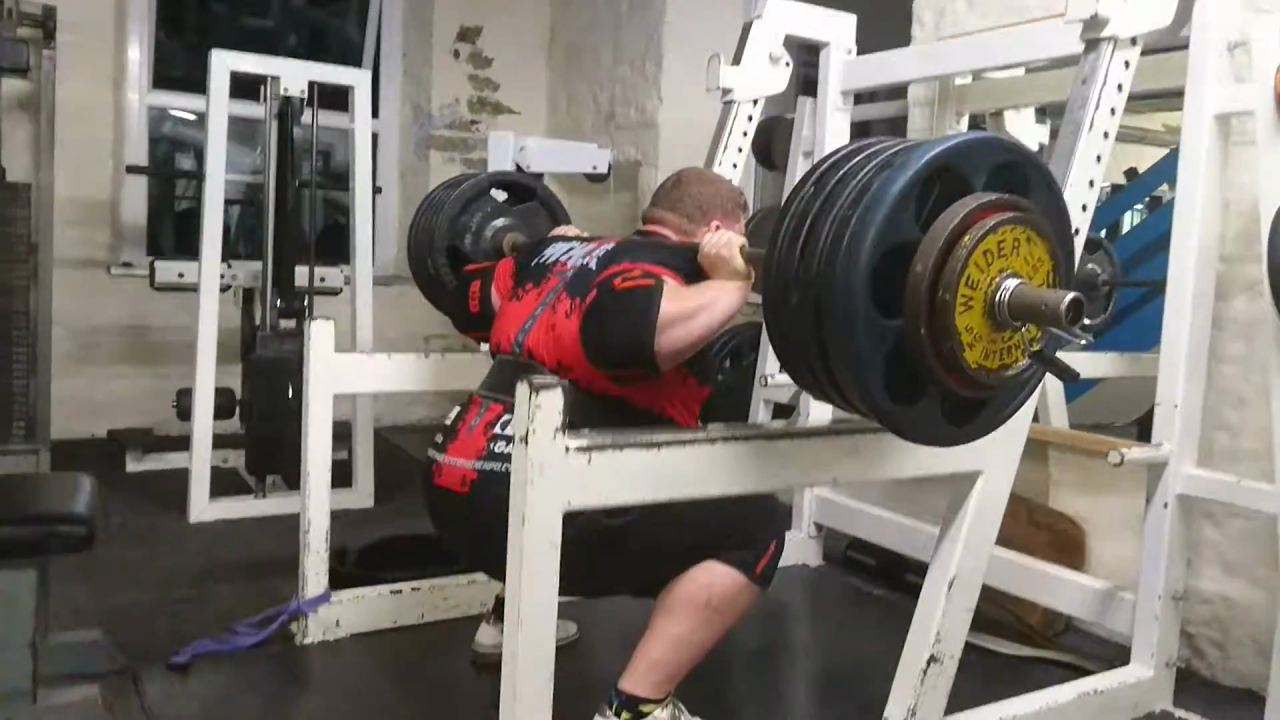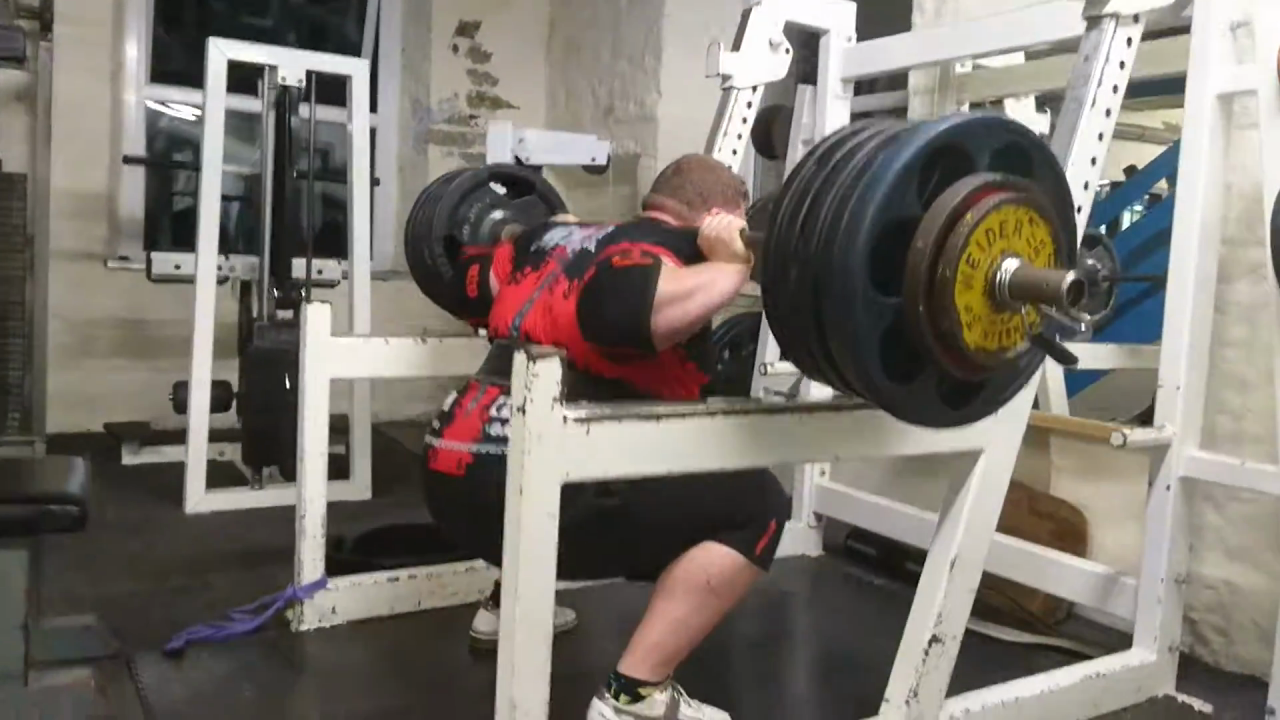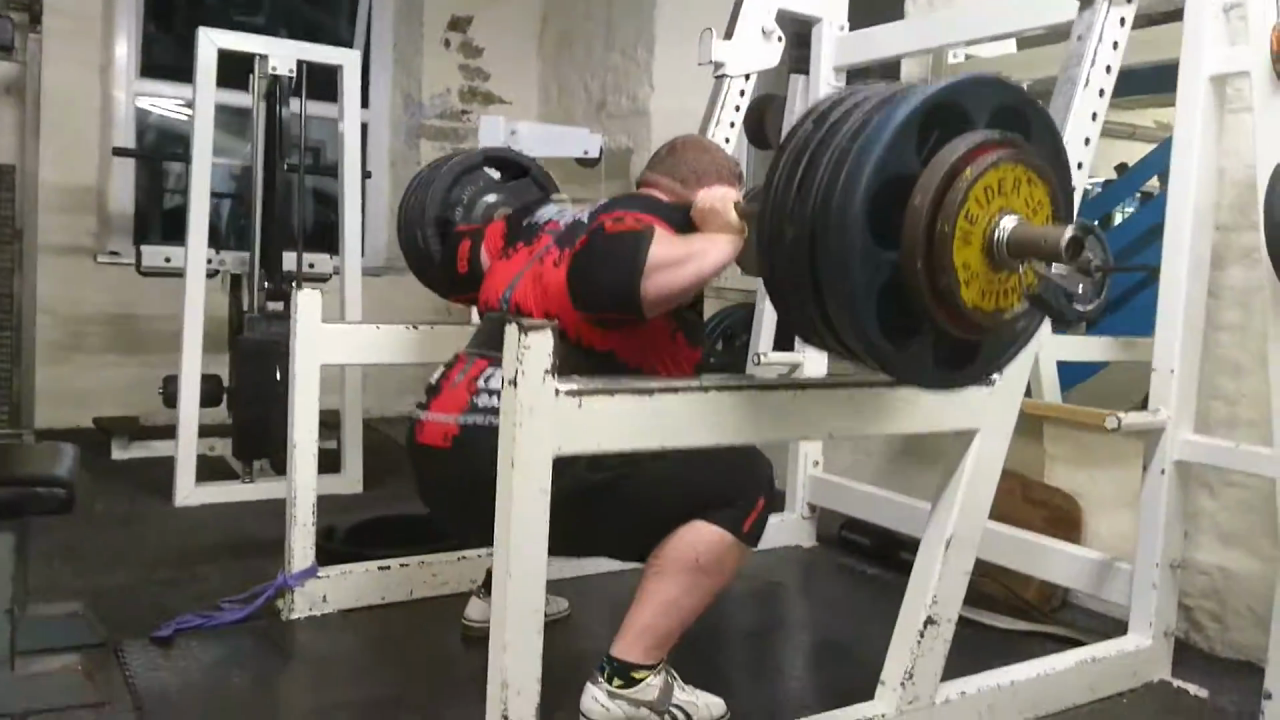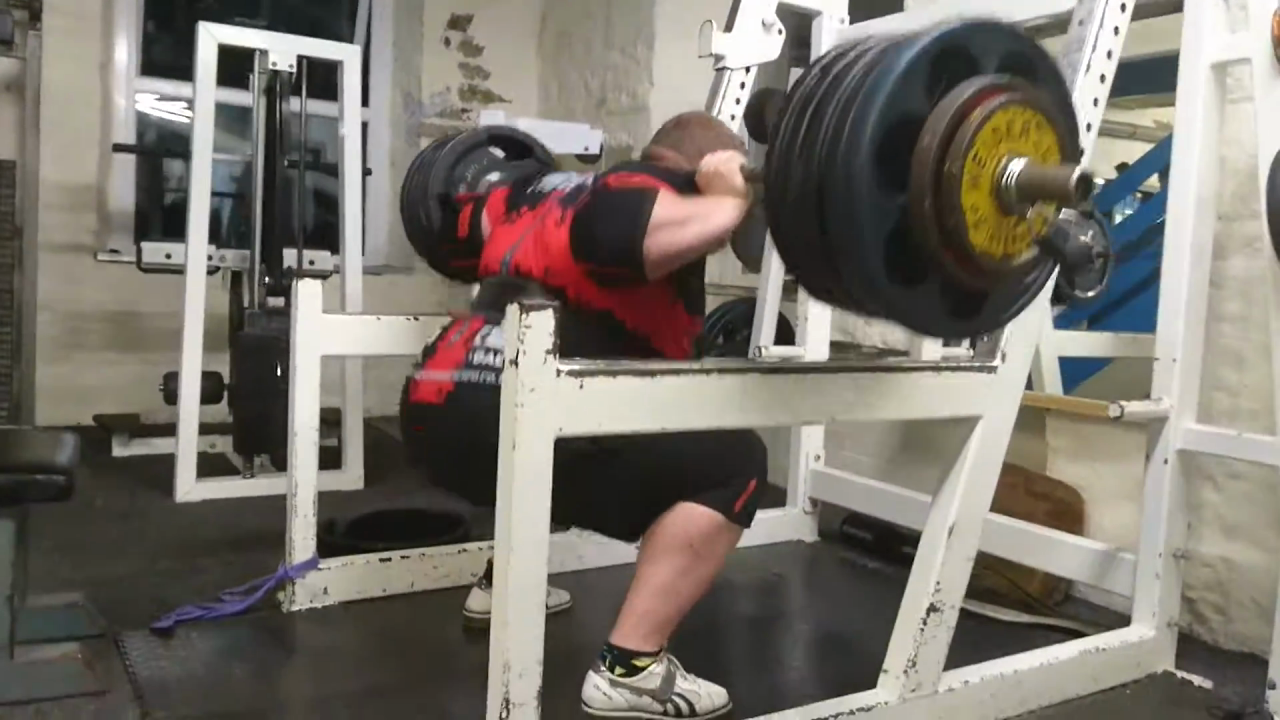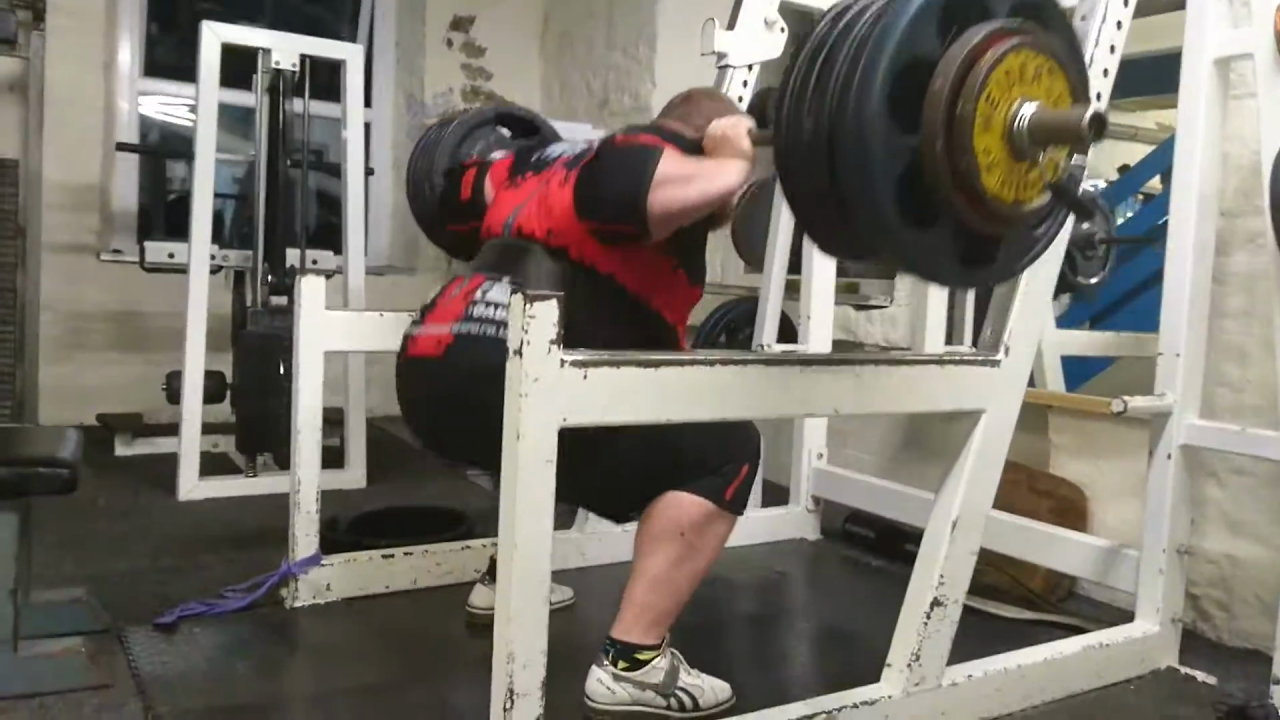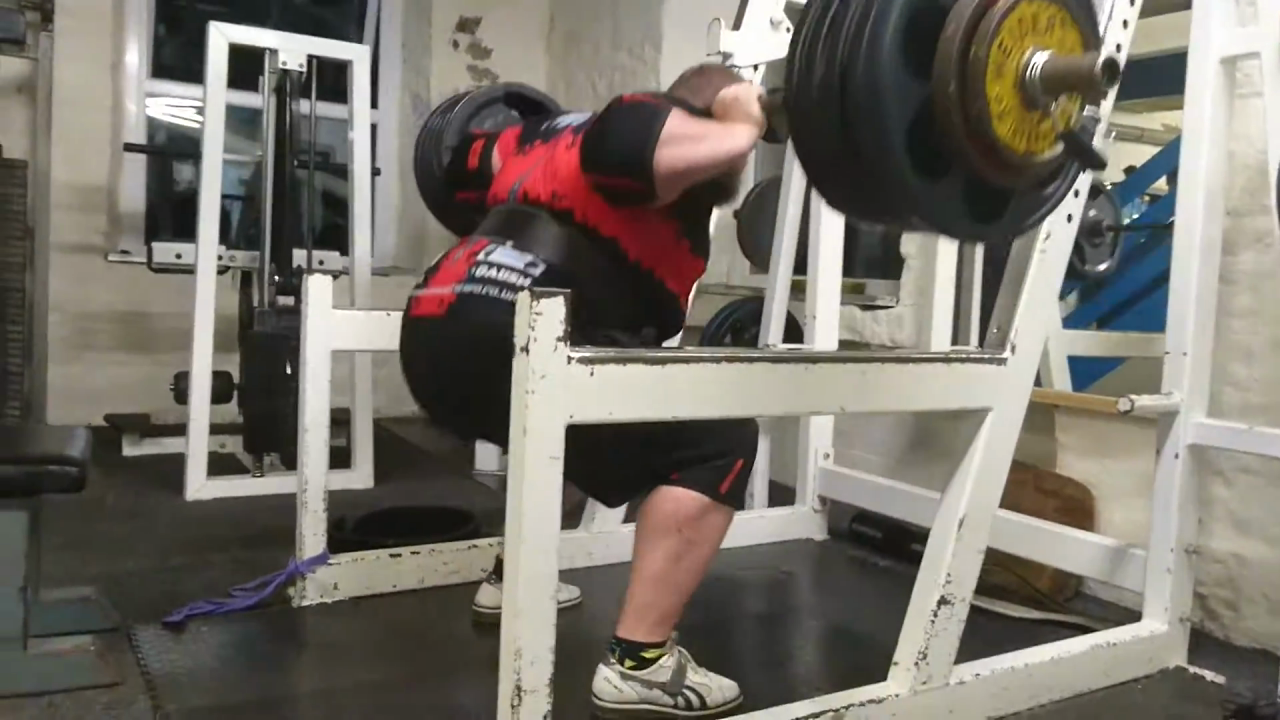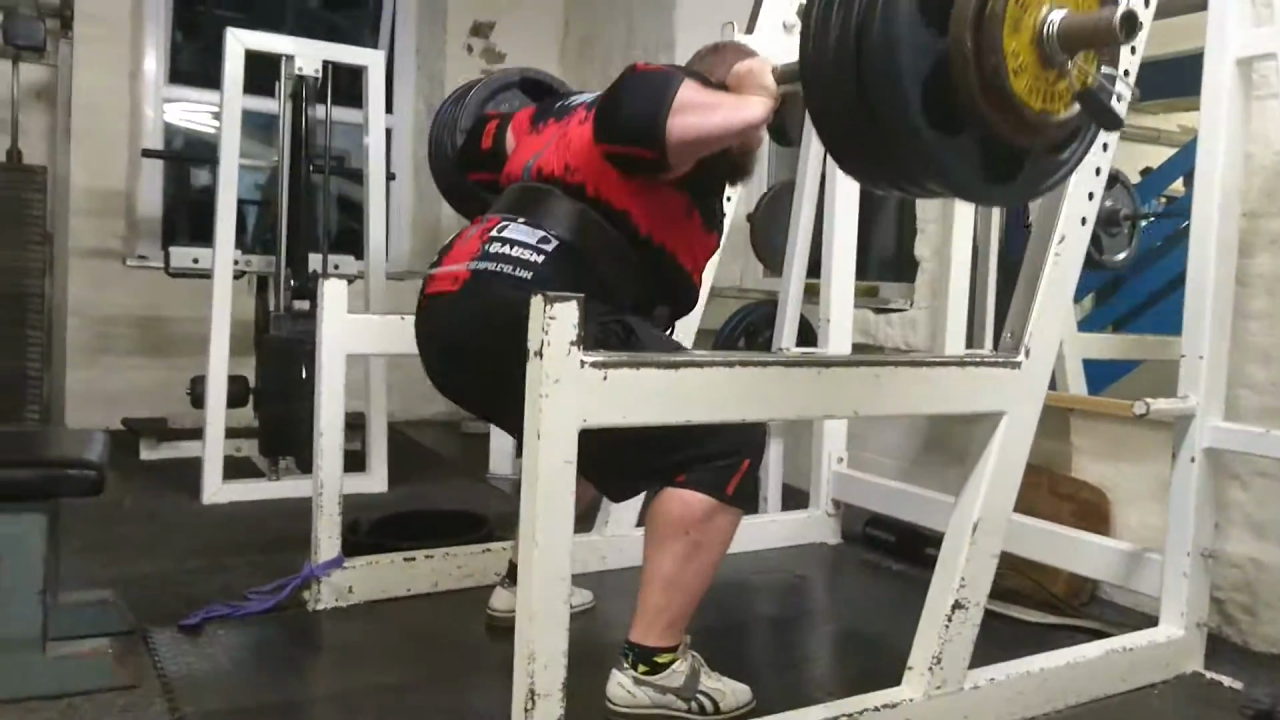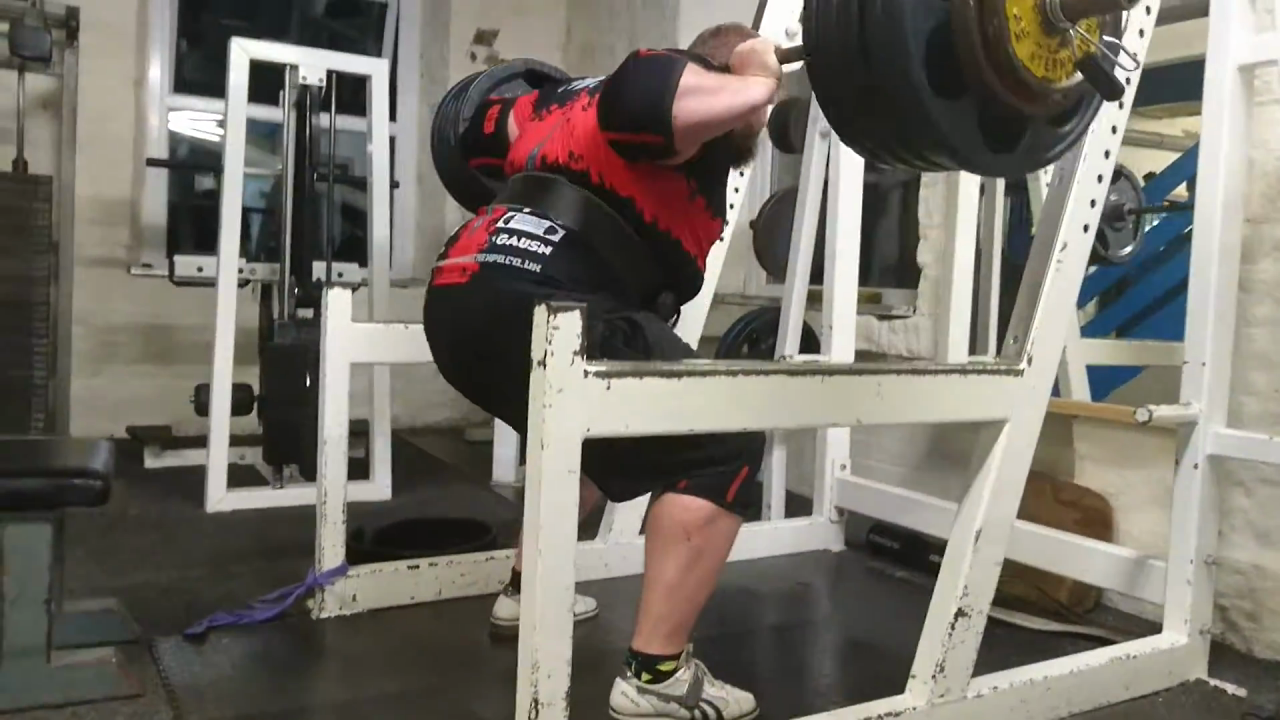
dt=0.1s
person 1, frame 1
left shoulder: (561, 250)
right shoulder: (669, 269)
left elbow: (471, 304)
right elbow: (626, 332)
right wrist: (731, 283)
left hip: (460, 488)
right knee: (754, 525)
person 1, frame 2
left shoulder: (561, 238)
right shoulder: (669, 254)
left elbow: (472, 287)
right elbow: (620, 311)
right wrist: (731, 266)
left hip: (458, 479)
right knee: (752, 504)
person 1, frame 3
left shoulder: (554, 215)
right shoulder: (659, 227)
left elbow: (460, 263)
right elbow: (611, 277)
right wrist: (722, 238)
left hip: (448, 454)
right hip: (507, 462)
right knee: (740, 485)
person 1, frame 4
left shoulder: (561, 184)
right shoulder: (659, 193)
left elbow: (461, 226)
right elbow: (613, 232)
right wrist: (727, 203)
left hip: (438, 410)
right hip: (503, 411)
left knee: (584, 434)
right knee: (729, 461)
right ankle: (629, 669)
person 1, frame 5
left shoulder: (565, 154)
right shoulder: (673, 164)
left elbow: (459, 194)
right elbow: (618, 190)
right wrist: (733, 165)
left hip: (434, 369)
right hip: (502, 371)
left knee: (581, 426)
right knee: (720, 449)
left ankle: (504, 581)
right ankle: (631, 662)
person 1, frame 6
left shoulder: (565, 127)
right shoulder: (687, 143)
left elbow: (467, 167)
right elbow: (625, 142)
right wrist: (741, 130)
left hip: (440, 332)
right hip: (508, 332)
left knee: (581, 433)
right knee: (715, 440)
left ankle: (510, 580)
right ankle: (638, 665)
person 1, frame 7
left shoulder: (578, 107)
right shoulder: (700, 115)
left elbow: (480, 148)
right elbow: (639, 110)
right wrist: (754, 102)
left hip: (456, 309)
right hip: (523, 312)
left knee: (592, 425)
right knee: (723, 440)
left ankle: (525, 583)
person 1, frame 8
left shoulder: (583, 92)
right shoulder: (702, 92)
left elbow: (484, 134)
right elbow: (644, 97)
right wrist: (759, 81)
left hip: (466, 296)
right hip: (531, 300)
left knee: (598, 434)
right knee: (719, 447)
left ankle: (526, 591)
